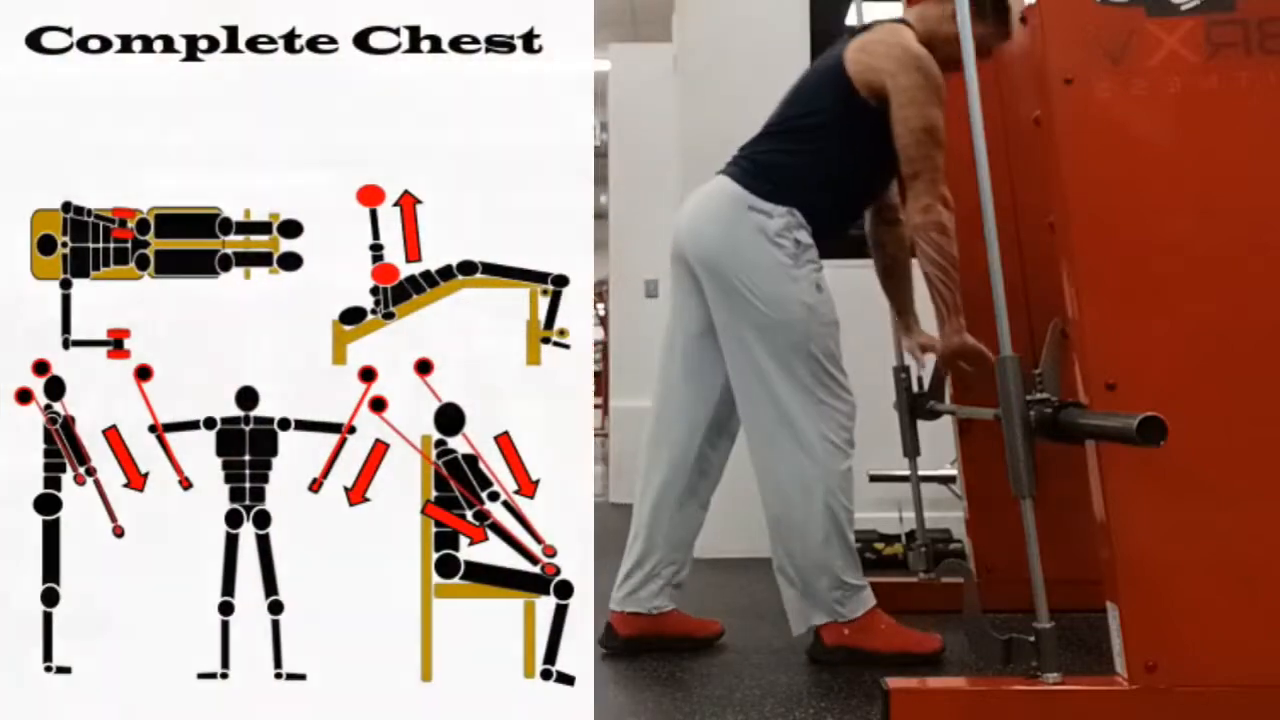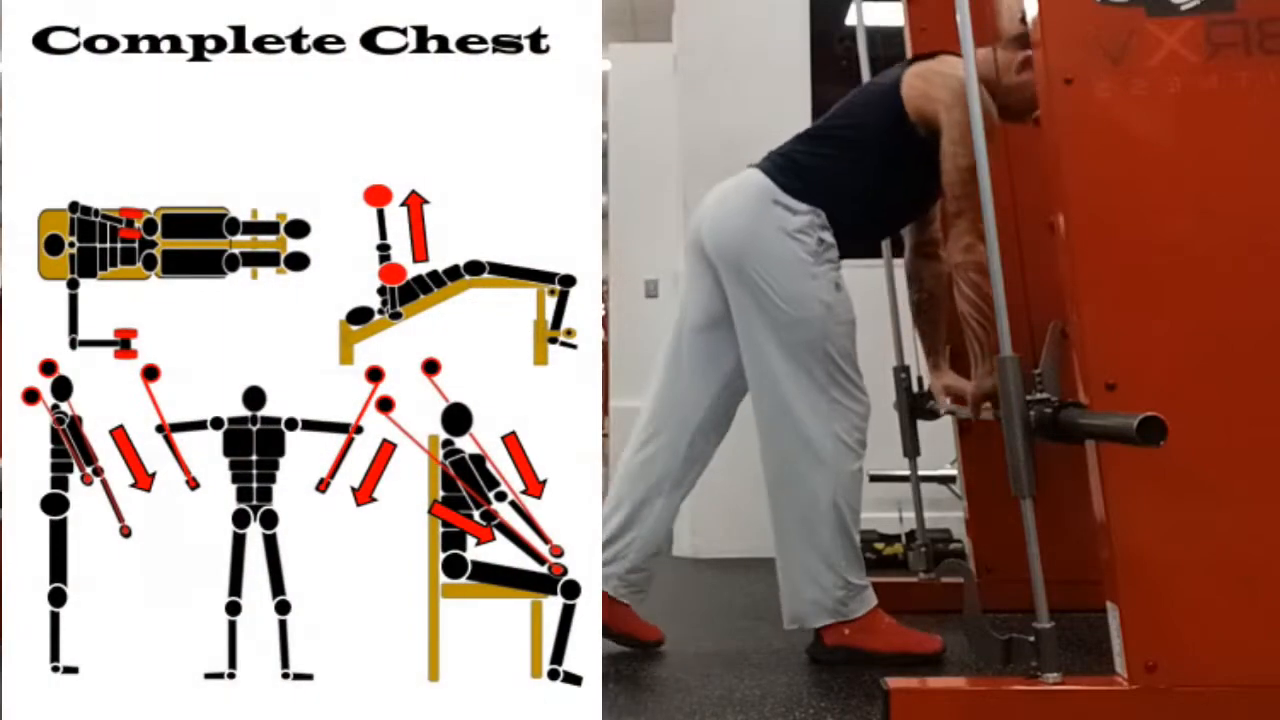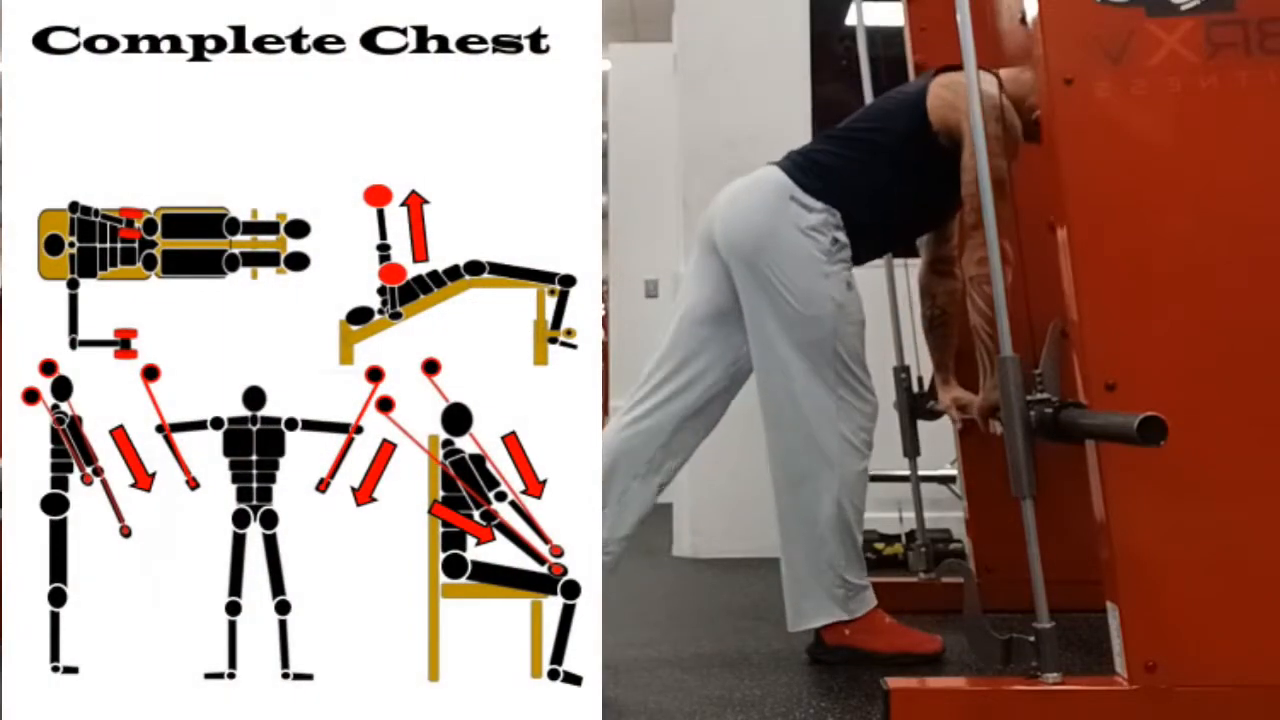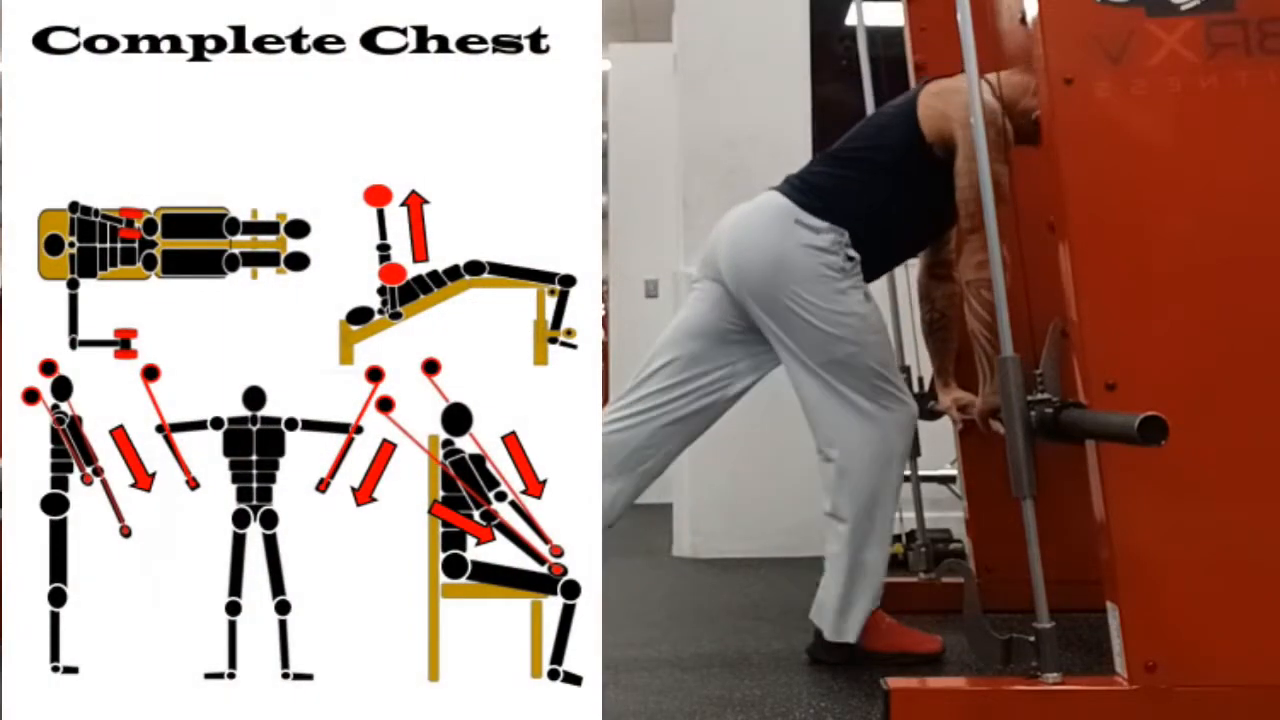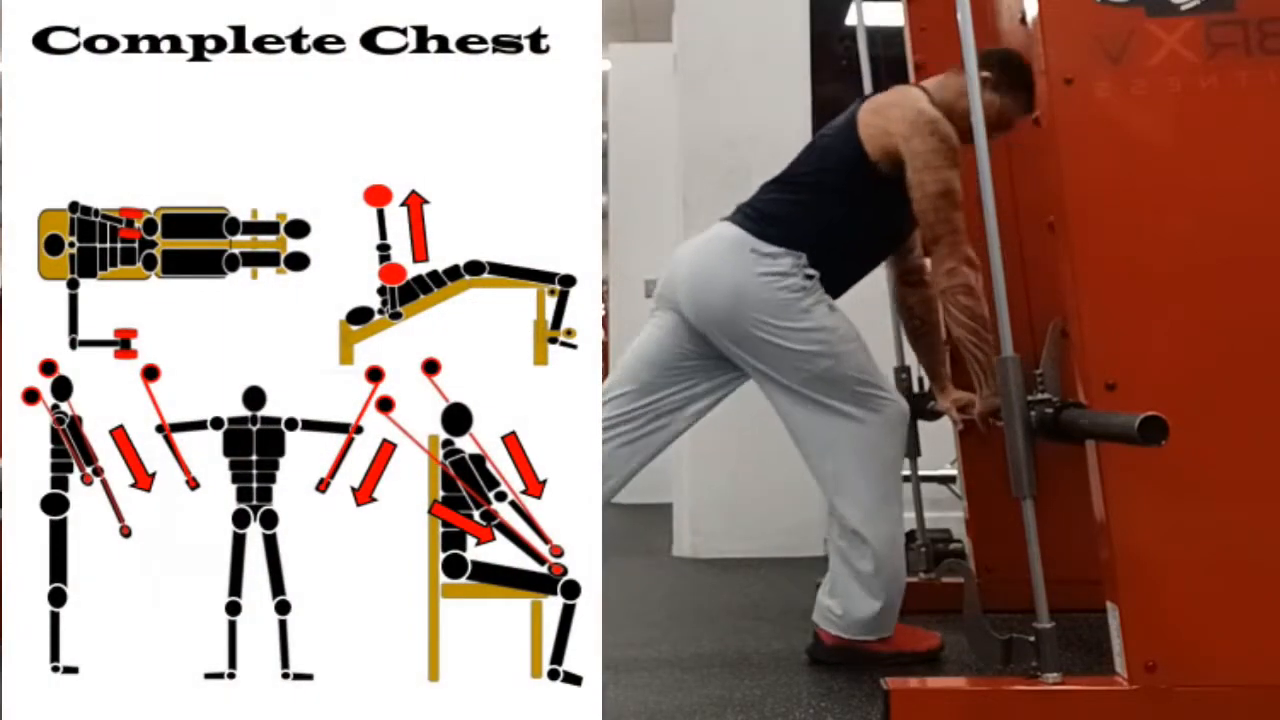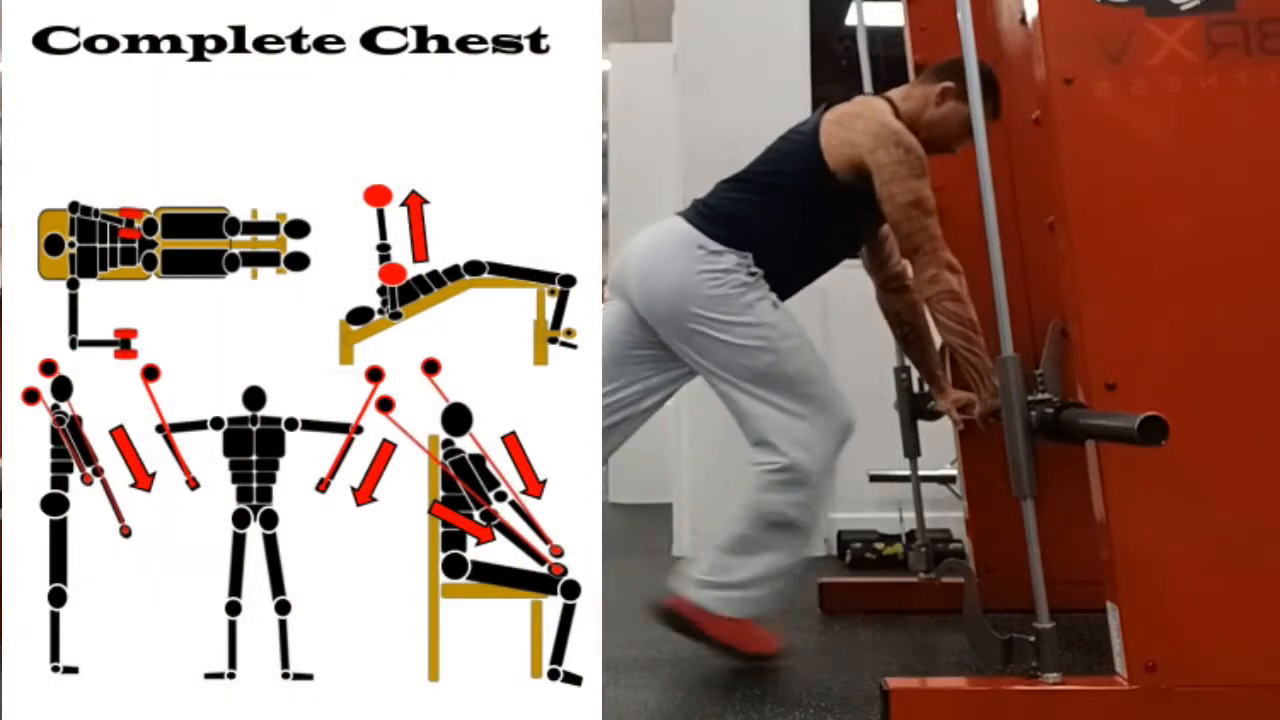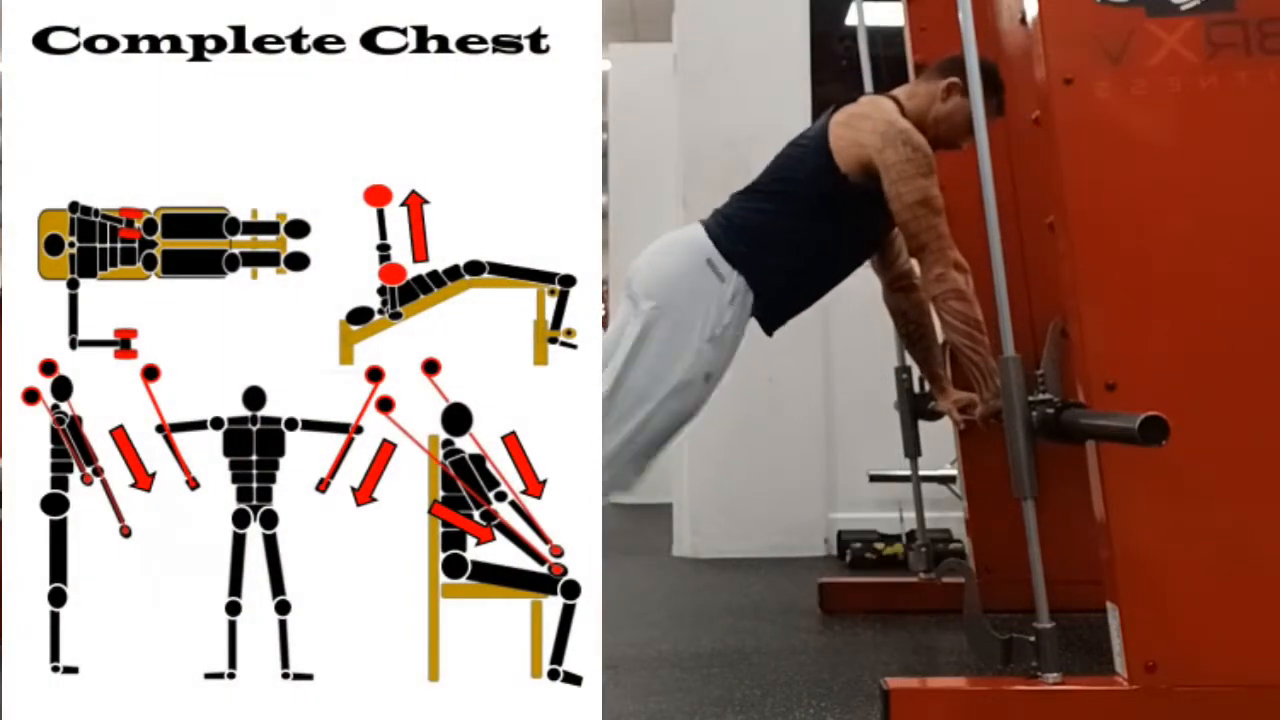
dt=0.3s
person 1, frame 1
left shoulder: (874, 56)
right shoulder: (908, 58)
left elbow: (888, 212)
right elbow: (928, 204)
left wrist: (908, 326)
right wrist: (951, 325)
left hip: (713, 220)
right hip: (758, 230)
left knee: (692, 425)
right knee: (812, 424)
left ankle: (639, 606)
right ankle: (841, 617)
person 1, frame 2
left shoulder: (933, 91)
right shoulder: (963, 93)
left elbow: (928, 251)
right elbow: (966, 244)
left wrist: (938, 366)
right wrist: (987, 370)
left hip: (734, 212)
right hip: (777, 226)
left knee: (680, 417)
right knee: (824, 423)
left ankle: (604, 585)
right ankle: (843, 618)
person 1, frame 3
left shoulder: (954, 107)
right shoulder: (989, 111)
left elbow: (942, 266)
right elbow: (981, 258)
left wrist: (945, 380)
right wrist: (995, 382)
left hip: (748, 210)
right hip: (793, 224)
left knee: (667, 408)
right knee: (832, 421)
right ankle: (842, 618)
person 1, frame 4
left shoulder: (947, 113)
right shoulder: (982, 112)
left elbow: (941, 270)
right elbow: (979, 261)
left wrist: (945, 383)
right wrist: (996, 385)
left hip: (753, 236)
right hip: (797, 248)
left knee: (641, 420)
right knee: (879, 421)
right ankle: (847, 624)
person 1, frame 5
left shoulder: (896, 124)
right shoulder: (922, 122)
left elbow: (913, 276)
right elbow: (954, 267)
left wrist: (941, 385)
right wrist: (992, 387)
left hip: (711, 264)
right hip: (759, 273)
left knee: (613, 432)
right knee: (870, 421)
right ankle: (856, 625)
person 1, frame 6
left shoulder: (866, 144)
right shoulder: (886, 135)
left elbow: (893, 279)
right elbow: (934, 268)
left wrist: (938, 385)
right wrist: (987, 385)
left hip: (662, 259)
right hip: (704, 271)
right knee: (815, 430)
right ankle: (718, 597)
person 1, frame 7
left shoulder: (871, 139)
right shoulder: (895, 137)
left elbow: (901, 283)
right elbow: (943, 270)
left wrist: (941, 388)
right wrist: (994, 392)
left hip: (690, 270)
right hip: (703, 279)
left knee: (610, 434)
right knee: (609, 447)
